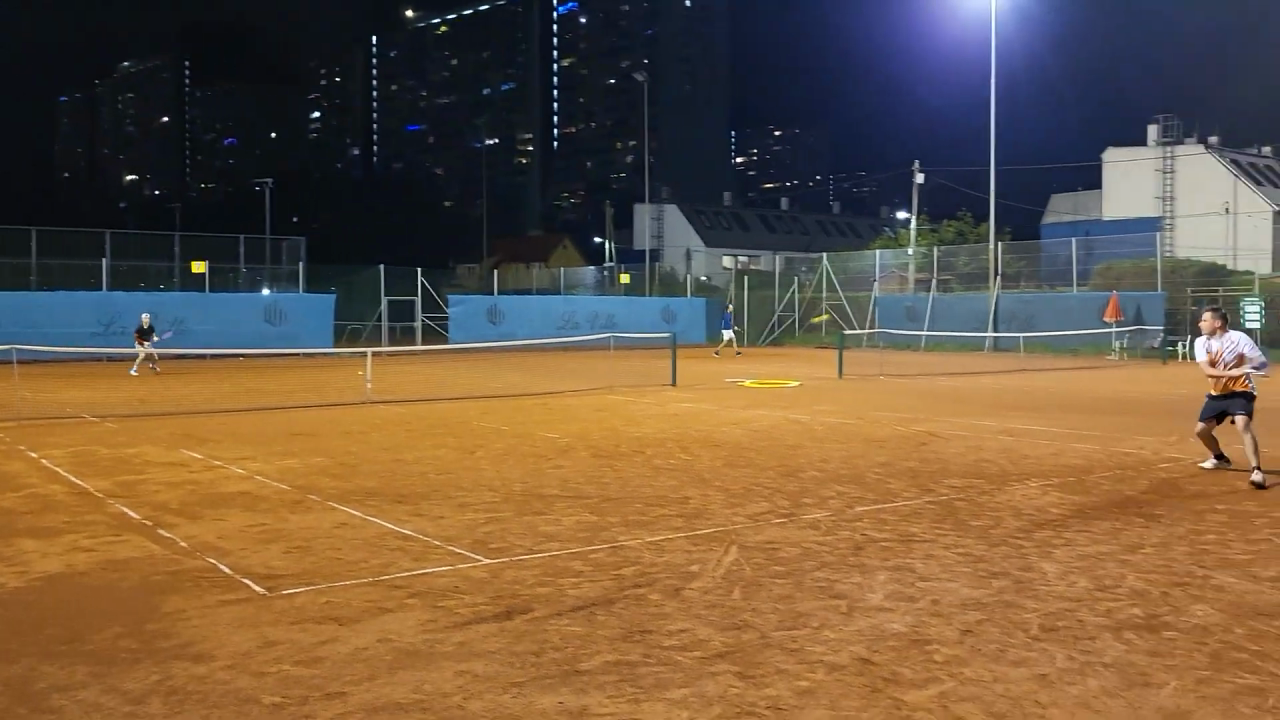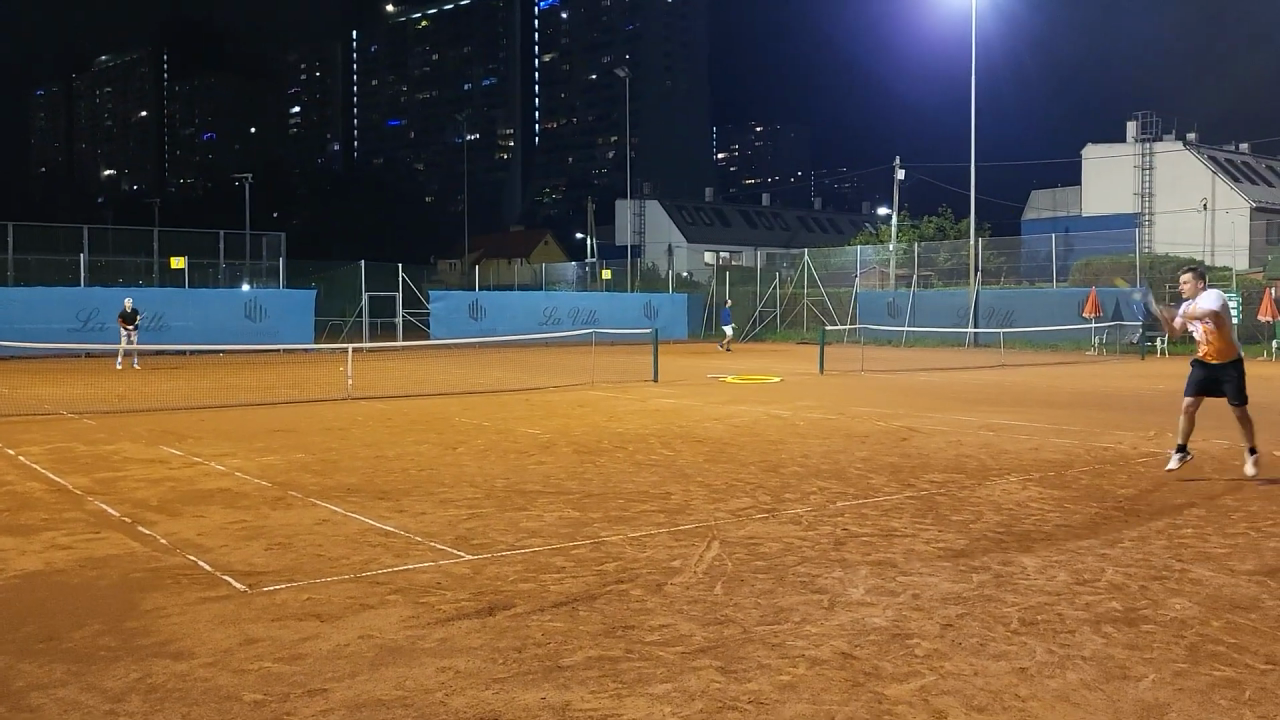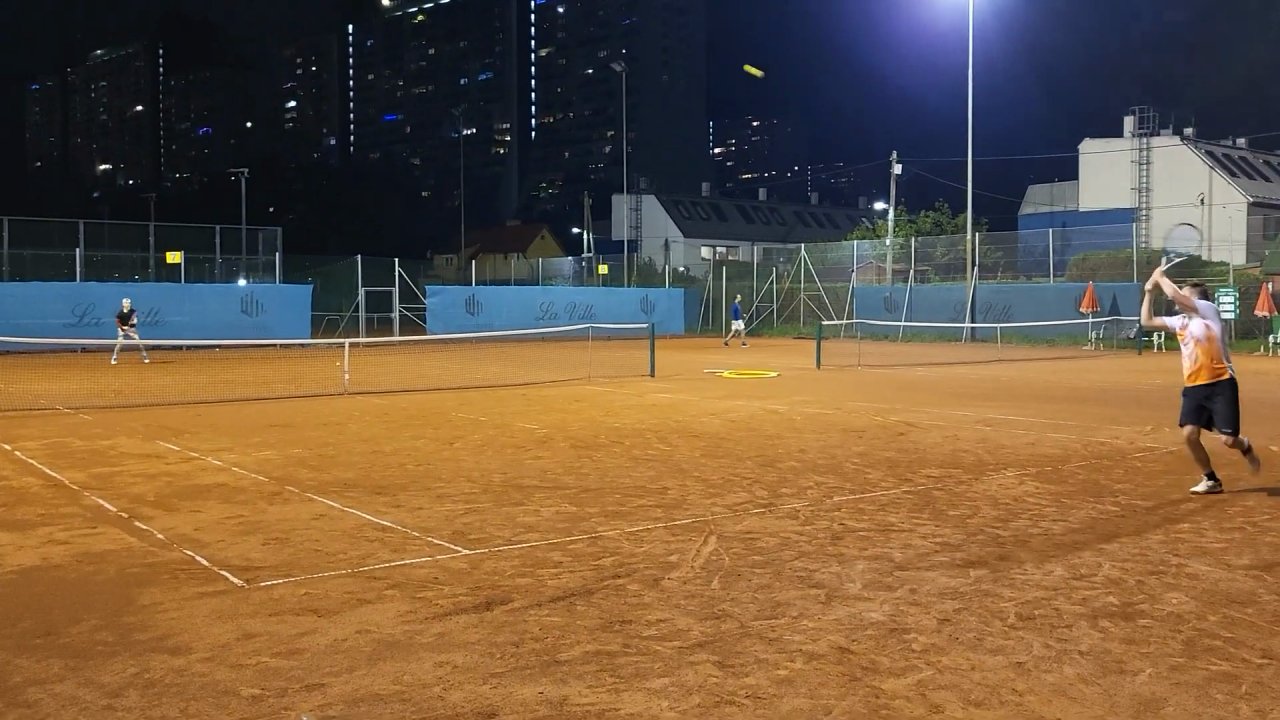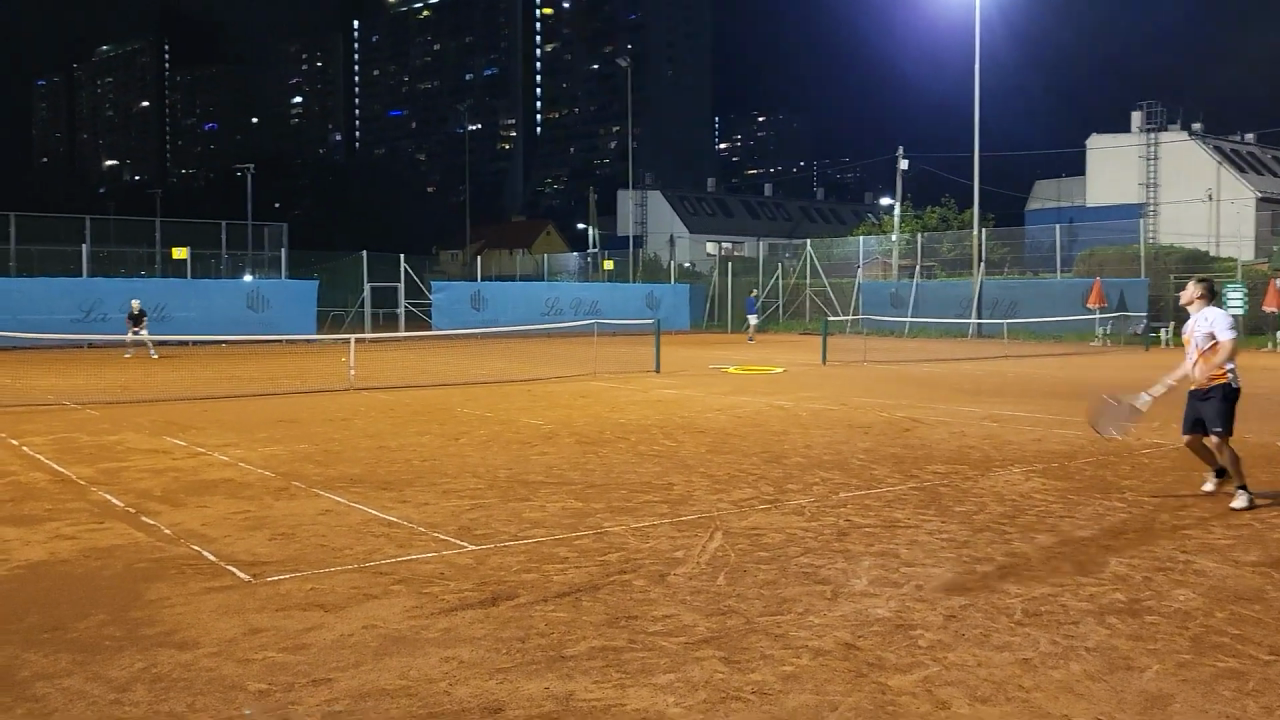
dt=0.3s
person 1, frame 1
left shoulder: (1239, 338)
right shoulder: (1200, 342)
left elbow: (1260, 361)
right elbow: (1207, 371)
left wrist: (1249, 368)
right wrist: (1230, 373)
left hip: (1241, 394)
right hip: (1217, 395)
left knee: (1243, 426)
right knee: (1201, 431)
left ankle: (1257, 472)
right ankle: (1219, 458)
person 1, frame 2
left shoulder: (1214, 296)
right shoulder: (1186, 307)
left elbow: (1203, 313)
right elbow: (1174, 334)
left wrist: (1176, 316)
right wrist: (1164, 319)
left hip: (1229, 363)
right hip: (1203, 362)
left knee: (1239, 412)
right knee: (1188, 407)
left ankle: (1251, 453)
right ankle: (1181, 452)
person 1, frame 3
left shoulder: (1208, 310)
right shoulder: (1179, 322)
left elbow: (1177, 295)
right elbow: (1146, 321)
left wrist: (1159, 277)
right wrist: (1149, 292)
left hip: (1221, 385)
right hip: (1194, 388)
left knee: (1228, 440)
right knee: (1189, 435)
left ankle: (1244, 447)
right ankle: (1211, 480)
person 1, frame 4
left shoulder: (1216, 316)
right shoulder: (1190, 324)
left elbow: (1229, 348)
left wrist: (1207, 370)
right wrist: (1174, 377)
left hip: (1220, 388)
right hip: (1198, 390)
left knee: (1217, 441)
right knee: (1190, 440)
left ankle: (1243, 491)
right ankle: (1220, 472)
